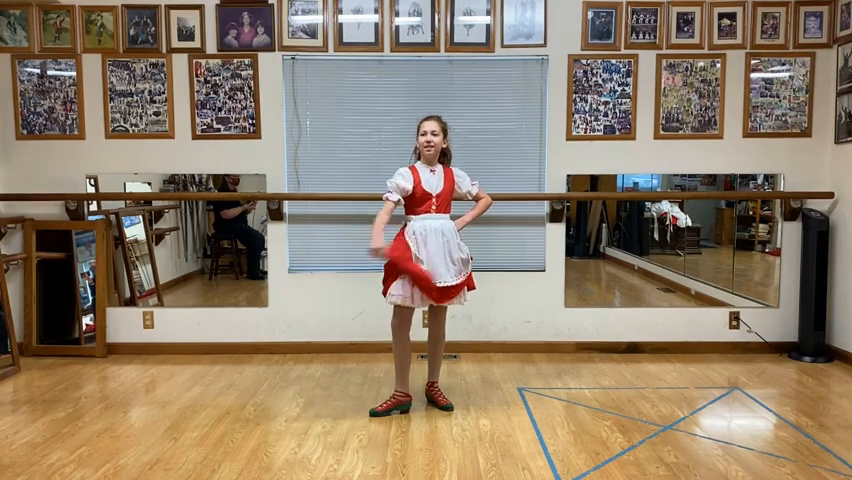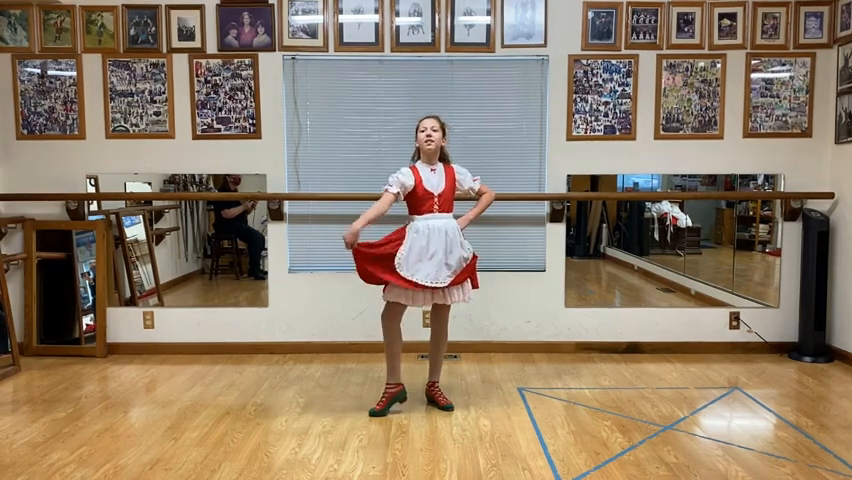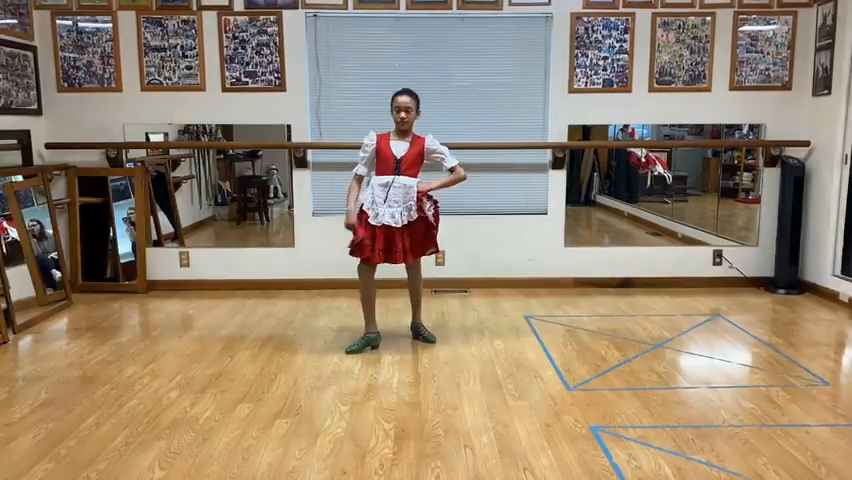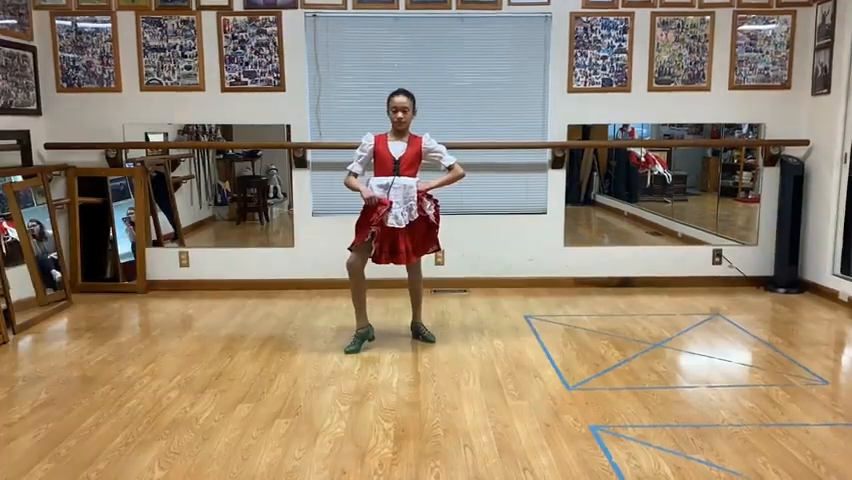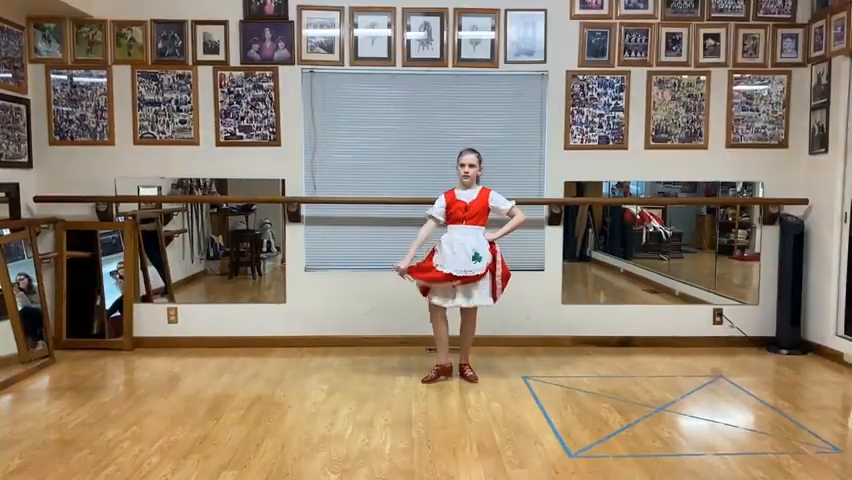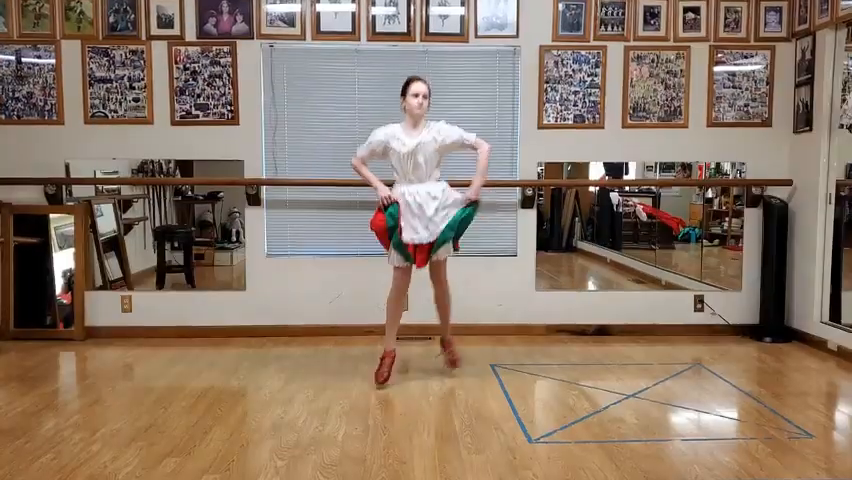
dt=0.5s
person 1, frame 1
left shoulder: (454, 174)
right shoulder: (406, 175)
left elbow: (484, 199)
right elbow: (385, 211)
left wrist: (461, 221)
right wrist: (377, 238)
left hip: (445, 248)
right hip: (413, 248)
left knee: (438, 321)
right knee: (400, 323)
left ankle: (433, 387)
right ankle: (401, 393)
person 1, frame 2
left shoulder: (455, 172)
right shoulder: (407, 174)
left elbow: (488, 194)
right elbow: (384, 202)
left wrist: (466, 220)
right wrist: (357, 225)
left hip: (447, 247)
right hip: (416, 247)
left knee: (440, 319)
right knee: (390, 315)
left ankle: (433, 386)
right ankle: (393, 385)
person 1, frame 3
left shoulder: (425, 144)
right shoulder: (375, 141)
left elbow: (460, 174)
right elbow: (356, 179)
left wrist: (430, 186)
right wrist: (351, 208)
left hip: (409, 209)
right hip: (376, 209)
left knee: (413, 266)
right knee: (366, 269)
left ankle: (417, 323)
right ankle: (371, 331)
person 1, frame 4
left shoulder: (423, 143)
right shoulder: (372, 142)
left elbow: (458, 172)
right elbow: (349, 177)
left wrist: (429, 186)
right wrist: (363, 189)
left hip: (410, 209)
right hip: (379, 209)
left knee: (413, 266)
right knee: (354, 263)
left ankle: (417, 323)
right ankle: (363, 327)
person 1, frame 5
left shoulder: (489, 196)
right shoulder: (447, 197)
left elbow: (519, 216)
right elbow: (428, 227)
left wrist: (496, 235)
right wrist: (408, 258)
left hip: (476, 255)
right hip: (449, 254)
left knee: (469, 309)
right knee: (436, 305)
person 1, frame 6
left shoulder: (441, 132)
right shoulder: (388, 135)
left elbow: (483, 147)
right elbow: (357, 161)
left wrist: (477, 185)
right wrist: (379, 186)
left hip: (436, 208)
right hip: (404, 210)
left knee: (439, 276)
right knee: (400, 281)
left ankle: (445, 338)
right ankle: (389, 348)
